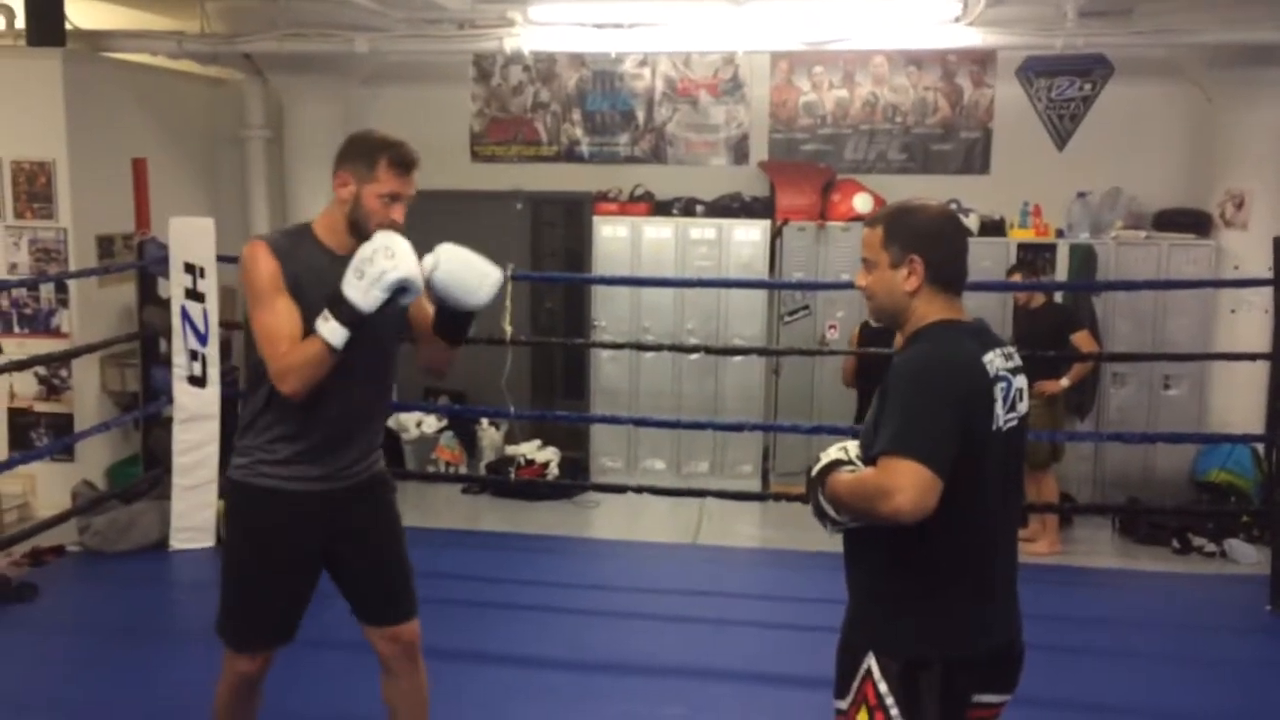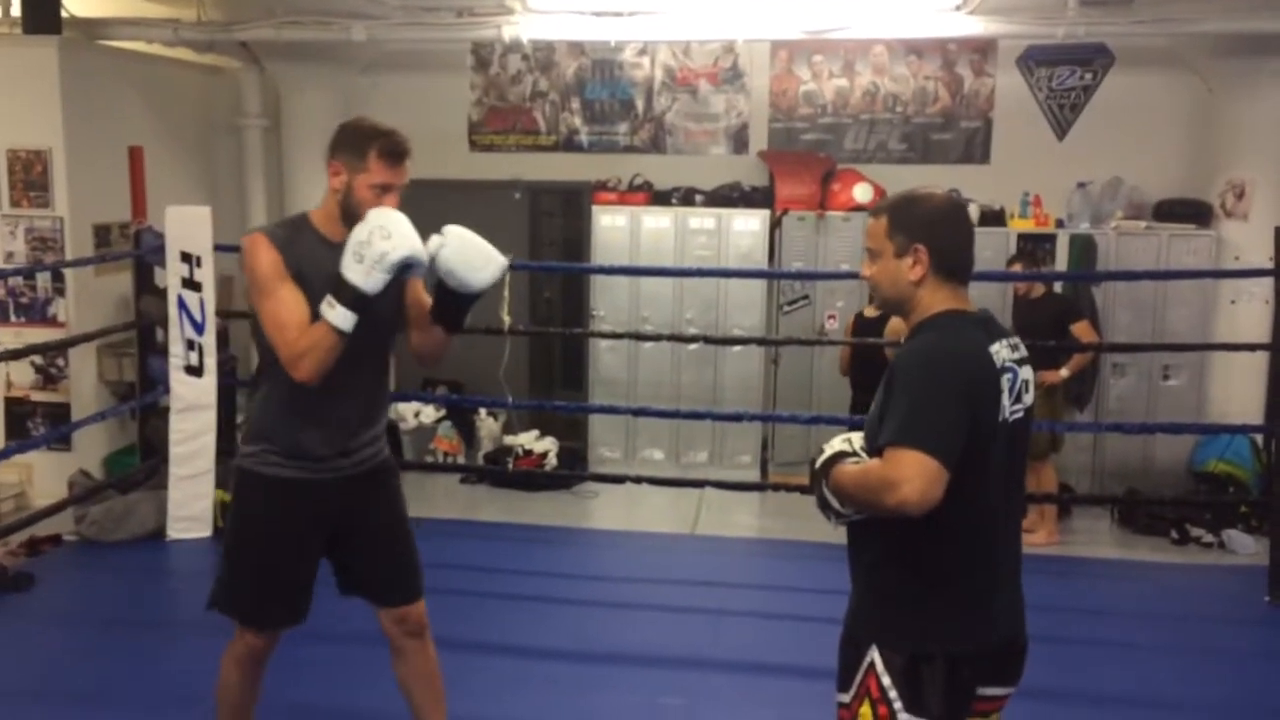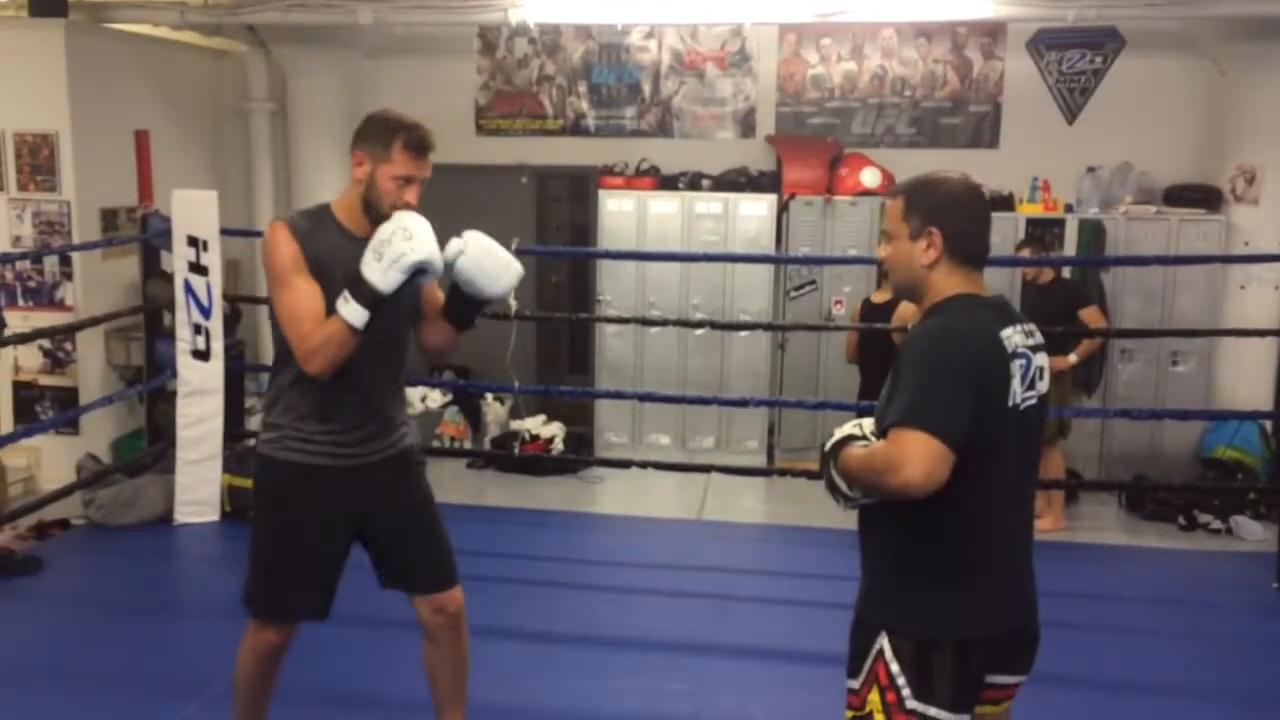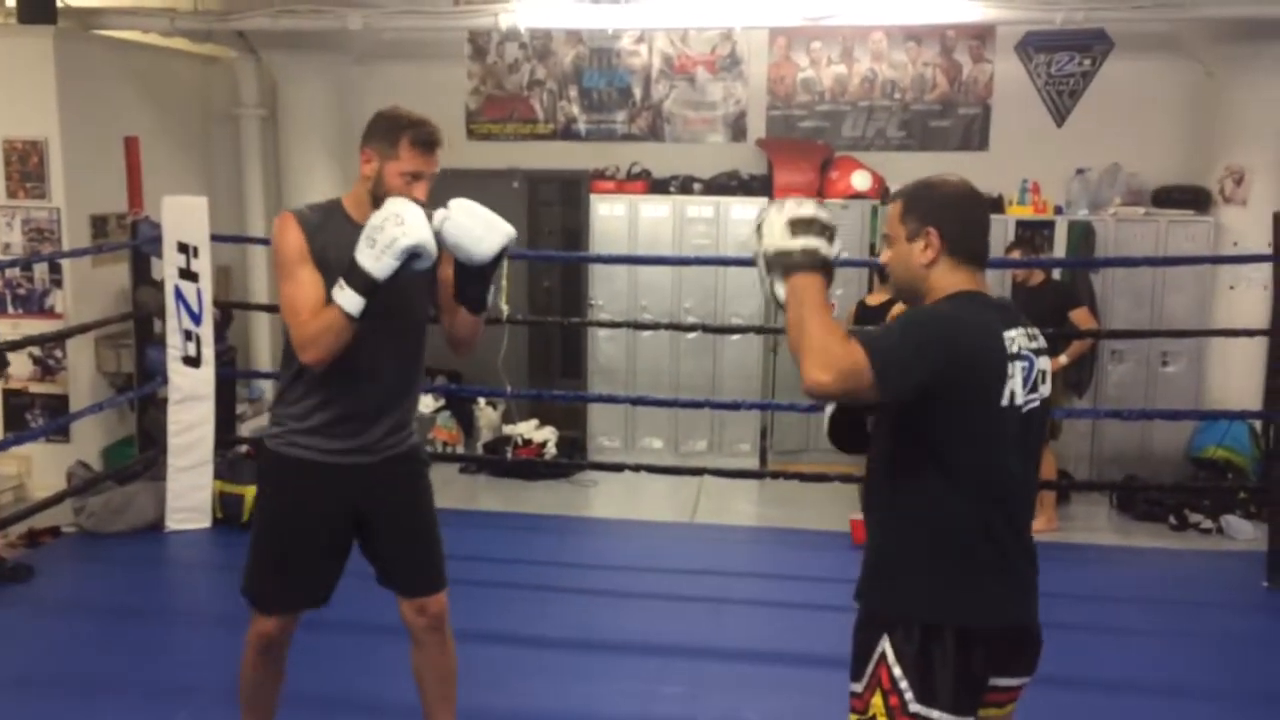
dt=0.5s
person 1, frame 1
left shoulder: (393, 258)
right shoulder: (270, 257)
left elbow: (435, 360)
right elbow: (289, 377)
left wrist: (456, 312)
right wrist: (352, 305)
left hip: (358, 481)
right hip: (272, 488)
left knee: (401, 641)
right knee: (248, 659)
person 1, frame 2
left shoulder: (390, 244)
right shoulder: (270, 248)
left elbow: (426, 349)
right elbow: (303, 364)
left wrist: (456, 294)
right wrist: (354, 286)
left hip: (364, 467)
right hip: (279, 474)
left knee: (409, 622)
right knee: (254, 638)
person 1, frame 3
left shoulder: (414, 237)
right shoulder: (292, 238)
left elbow: (434, 343)
right elbow: (314, 356)
left wrist: (468, 298)
right wrist: (372, 284)
left hip: (385, 456)
right hip: (301, 463)
left knee: (445, 607)
right knee: (271, 629)
person 1, frame 4
left shoulder: (426, 235)
right shoulder: (300, 230)
left elbow: (462, 341)
right elbow: (311, 347)
left wrist: (477, 274)
right wrist: (368, 272)
left hip: (391, 456)
right hip: (305, 458)
left knee: (429, 613)
right knee: (272, 624)
person 2, frame 1
left shoulder: (927, 367)
right shoulder: (992, 352)
left elbow: (902, 496)
left wrist: (833, 483)
right wrist: (866, 469)
left hip: (914, 641)
person 2, frame 2
left shoulder: (933, 357)
right shoulder: (998, 343)
left elbow: (909, 487)
left wrist: (837, 474)
right wrist: (870, 460)
left hip: (917, 633)
person 2, frame 3
left shoulder: (943, 340)
right shoulder: (1016, 329)
left elbow: (913, 469)
left wrist: (847, 459)
right wrist: (880, 445)
left hip: (927, 617)
right hip: (1001, 606)
person 2, frame 4
left shoulder: (941, 330)
right shoulder: (1019, 332)
left elbow: (825, 372)
left wrist: (802, 268)
left hip: (928, 608)
right hip: (1003, 602)
person 3, frame 1
left shoulder: (1059, 313)
right shoulder: (1020, 313)
left elbow: (1091, 352)
left wrist: (1064, 382)
left hip: (1044, 399)
left knee: (1043, 467)
right knee: (1027, 465)
left ankle: (1052, 537)
right ankle: (1035, 525)
person 3, frame 2
left shoulder: (1060, 304)
right shoulder: (1020, 303)
left elbow: (1091, 342)
left wrist: (1063, 372)
left hip: (1044, 389)
left knee: (1041, 457)
right knee: (1025, 455)
left ankle: (1050, 528)
right ankle: (1034, 515)
person 3, frame 3
left shoulder: (1068, 290)
right shoulder: (1028, 288)
left elbow: (1100, 328)
left wrist: (1072, 358)
left hip: (1054, 375)
left knee: (1050, 443)
left ankle: (1057, 514)
right ankle: (1041, 501)
person 3, frame 4
left shoulder: (1058, 291)
right shoulder: (1019, 290)
left elbow: (1090, 329)
left wrist: (1062, 359)
left knee: (1041, 443)
left ankle: (1049, 515)
right ankle: (1033, 503)
